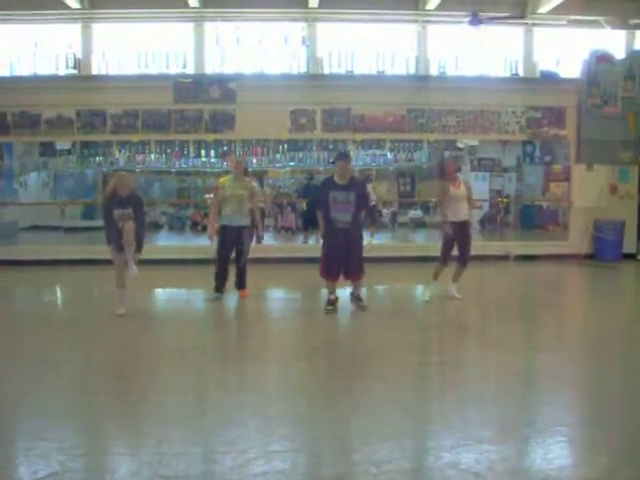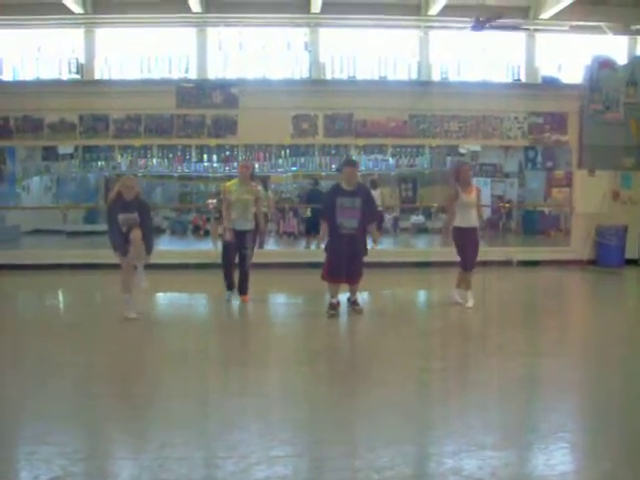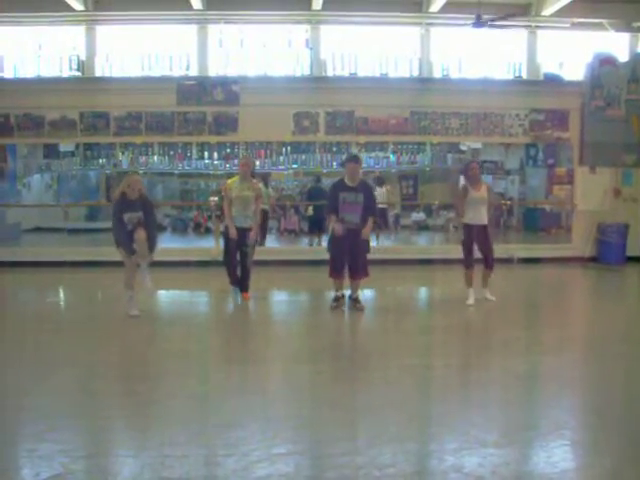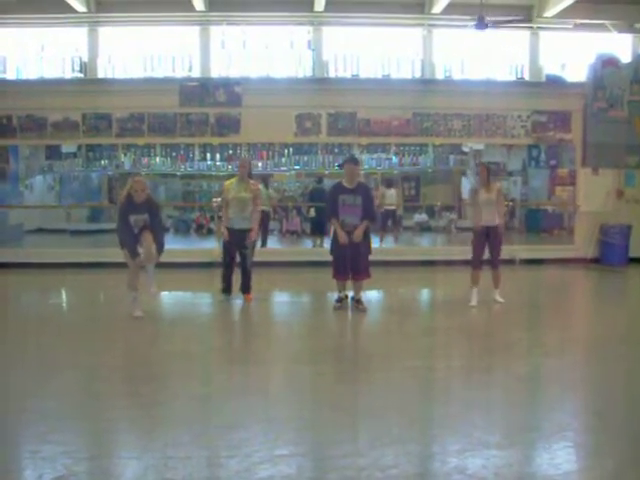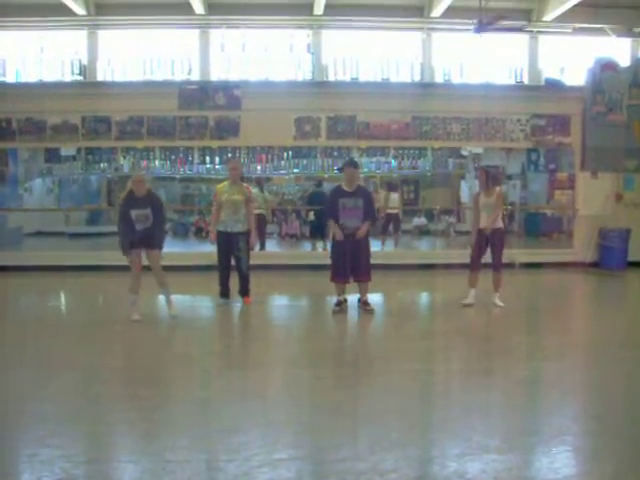
dt=0.3s
person 1, frame 1
left shoulder: (358, 185)
right shoulder: (326, 184)
left elbow: (364, 206)
right elbow: (319, 207)
left wrist: (358, 220)
right wrist: (322, 225)
left hip: (353, 232)
right hip: (332, 232)
left knee: (355, 265)
right knee: (330, 265)
left ankle: (357, 294)
right ankle: (332, 297)
person 1, frame 2
left shoulder: (364, 191)
right shoulder: (333, 191)
left elbow: (372, 214)
right elbow: (325, 214)
left wrist: (373, 231)
right wrist: (324, 231)
left hip: (357, 238)
right hip: (337, 237)
left knee: (355, 270)
right knee: (334, 269)
left ankle: (353, 299)
right ankle: (333, 302)
person 1, frame 3
left shoulder: (366, 188)
right shoulder: (336, 186)
left elbow: (371, 211)
right elbow: (330, 209)
left wrist: (368, 227)
right wrist: (335, 224)
left hip: (359, 233)
right hip: (340, 232)
left knee: (358, 265)
right knee: (337, 264)
left ankle: (354, 296)
right ankle: (338, 294)
person 1, frame 4
left shoulder: (365, 189)
right shoulder: (335, 189)
left elbow: (370, 214)
right elbow: (331, 214)
left wrist: (360, 229)
right wrist: (339, 231)
left hip: (360, 234)
right hip: (341, 234)
left knee: (360, 267)
right knee: (340, 267)
left ankle: (357, 298)
right ankle: (341, 296)
person 1, frame 5
left shoulder: (364, 193)
right shoulder: (335, 193)
left elbow: (371, 215)
right elbow: (329, 216)
left wrist: (365, 227)
right wrist: (335, 228)
left hip: (360, 237)
right hip: (341, 237)
left knee: (362, 269)
right knee: (339, 269)
left ankle: (364, 300)
right ankle: (341, 299)
person 2, frame 1
left shoulder: (136, 199)
right shoulder: (109, 200)
left elbow: (140, 223)
right elbow: (109, 226)
left wrist: (139, 248)
right wrist: (119, 249)
left hip: (130, 232)
right hip: (114, 234)
left knee: (129, 226)
right knee: (119, 267)
left ankle: (131, 262)
right ankle: (121, 303)
person 2, frame 2
left shoulder: (142, 204)
right shoulder: (113, 204)
left elbow: (148, 227)
right elbow: (113, 229)
left wrist: (148, 251)
right wrist: (123, 252)
left hip: (135, 233)
right hip: (120, 238)
left knee: (136, 236)
right knee: (127, 269)
left ankle: (141, 271)
right ankle: (129, 306)
person 2, frame 3
left shoulder: (146, 202)
right shoulder: (119, 203)
left elbow: (152, 225)
right elbow: (119, 229)
left wrist: (151, 249)
right wrist: (131, 251)
left hip: (139, 230)
right hip: (123, 236)
left knee: (141, 236)
right knee: (130, 266)
left ankle: (145, 272)
right ankle: (131, 303)
person 2, frame 4
left shoulder: (152, 204)
right shoulder: (125, 205)
left elbow: (158, 227)
right elbow: (124, 231)
left wrist: (159, 250)
right wrist: (134, 254)
left hip: (144, 232)
right hip: (128, 237)
left knee: (148, 240)
right knee: (134, 267)
left ankle: (151, 278)
right ankle: (135, 304)
person 2, frame 5
left shoulder: (154, 200)
right shoulder: (126, 201)
left elbow: (161, 223)
right elbow: (123, 225)
left wrist: (159, 243)
right wrist: (125, 247)
left hip: (151, 238)
right hip: (134, 239)
left knee: (156, 270)
right knee: (135, 271)
left ankle: (169, 302)
right ankle: (133, 307)
person 3, frame 1
left shoulder: (250, 184)
right shoulder: (223, 183)
left elbow: (254, 207)
right elbow: (215, 205)
left wrist: (259, 227)
right wrist: (211, 225)
left hip: (244, 225)
right hip: (226, 225)
left knee: (242, 258)
right knee: (222, 258)
left ankle: (242, 286)
right ankle: (218, 289)
person 3, frame 2
left shoulder: (256, 189)
right shoulder: (229, 187)
left elbow: (259, 212)
right elbow: (225, 209)
left wrist: (263, 232)
right wrist: (227, 229)
left hip: (248, 230)
right hip: (231, 229)
left knee: (245, 263)
right knee: (227, 261)
left ankle: (243, 291)
right ankle: (230, 288)
person 3, frame 3
left shoulder: (256, 186)
right shoulder: (230, 184)
left elbow: (257, 210)
right elbow: (226, 207)
left wrist: (255, 230)
right wrist: (231, 226)
left hip: (249, 228)
right hip: (232, 227)
left knee: (246, 261)
right knee: (229, 258)
left ankle: (244, 289)
right ankle: (235, 283)
person 3, frame 4
left shoulder: (254, 187)
right shoulder: (228, 185)
left elbow: (256, 210)
right elbow: (224, 208)
left wrist: (255, 230)
right wrist: (224, 228)
left hip: (247, 229)
right hip: (230, 228)
left knee: (246, 262)
right knee: (228, 261)
left ankle: (246, 291)
right ankle: (226, 291)
person 3, frame 5
left shoulder: (246, 189)
right shoulder: (220, 188)
left elbow: (250, 213)
right elbow: (215, 211)
left wrist: (253, 234)
right wrist: (212, 230)
left hip: (241, 231)
right hip: (223, 231)
left knee: (243, 264)
right knee: (223, 265)
left ankle: (245, 294)
right ankle: (224, 295)
person 4, frame 1
left shoulder: (464, 183)
right shoulder: (444, 186)
left elbow: (470, 202)
right elbow: (442, 208)
left wrist: (476, 206)
right wrist: (446, 225)
left hip: (464, 223)
right hip: (451, 224)
left knee: (464, 259)
right knee: (444, 258)
left ankle: (453, 287)
right ankle: (430, 287)
person 4, frame 2
left shoulder: (477, 190)
right shoulder: (456, 191)
left elbow: (478, 210)
right elbow: (450, 213)
left wrist: (481, 227)
right wrist: (447, 232)
left hip: (473, 229)
right hip: (459, 229)
left knee: (470, 264)
right knee: (466, 263)
left ankle: (457, 292)
right ankle: (468, 296)
person 4, frame 3
left shoulder: (486, 187)
right shoulder: (465, 188)
left elbow: (489, 207)
right elbow: (460, 209)
left wrist: (490, 225)
right wrist: (460, 227)
left hip: (483, 226)
right hip: (468, 226)
left knee: (489, 260)
right knee: (468, 261)
left ankle: (486, 291)
right ankle: (471, 294)
person 4, frame 4
left shoulder: (497, 189)
right shoulder: (476, 191)
left elbow: (500, 207)
right elbow: (475, 209)
left wrist: (501, 221)
right wrist: (477, 223)
left hip: (494, 227)
right hip: (481, 227)
left knee: (495, 261)
right knee: (476, 260)
left ankle: (496, 293)
right ankle: (474, 295)
person 4, frame 5
left shoulder: (498, 192)
right shoulder: (478, 196)
left elbow: (498, 211)
right elbow: (477, 216)
left wrist: (489, 226)
right wrist: (474, 235)
left hip: (496, 230)
right hip: (481, 230)
left knee: (497, 263)
right knee: (474, 261)
left ankle: (496, 297)
right ankle: (472, 296)
